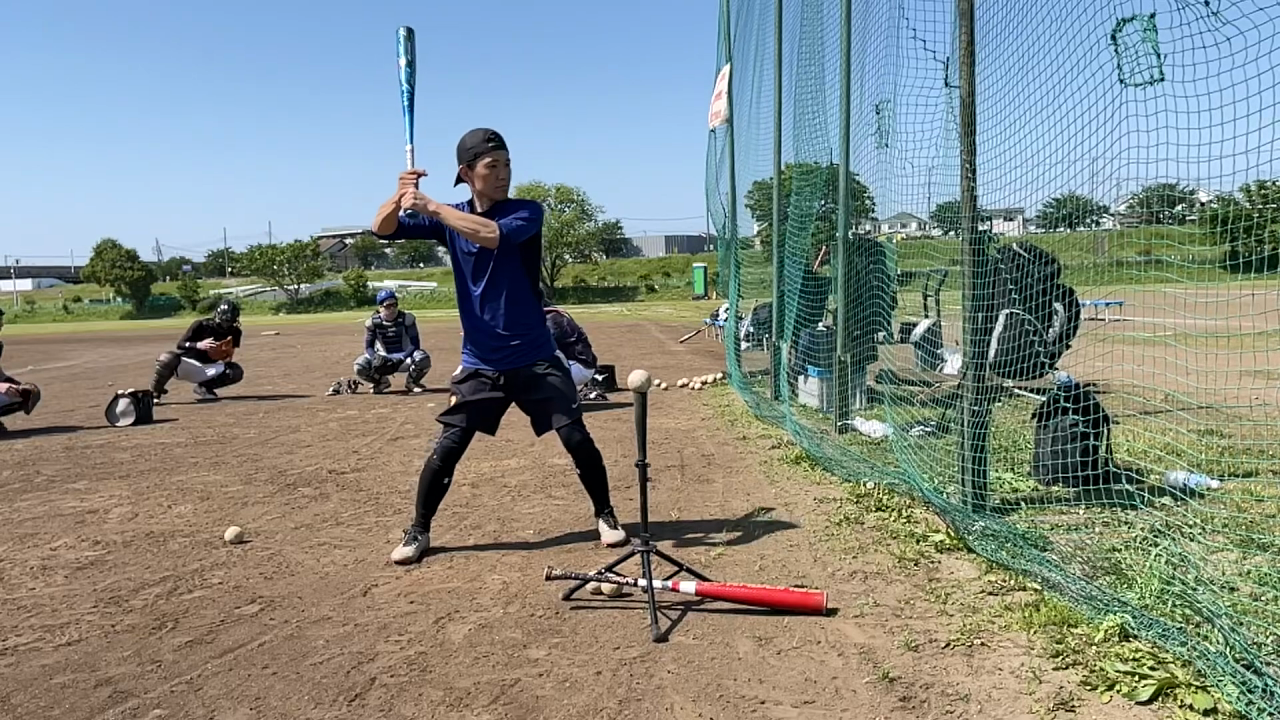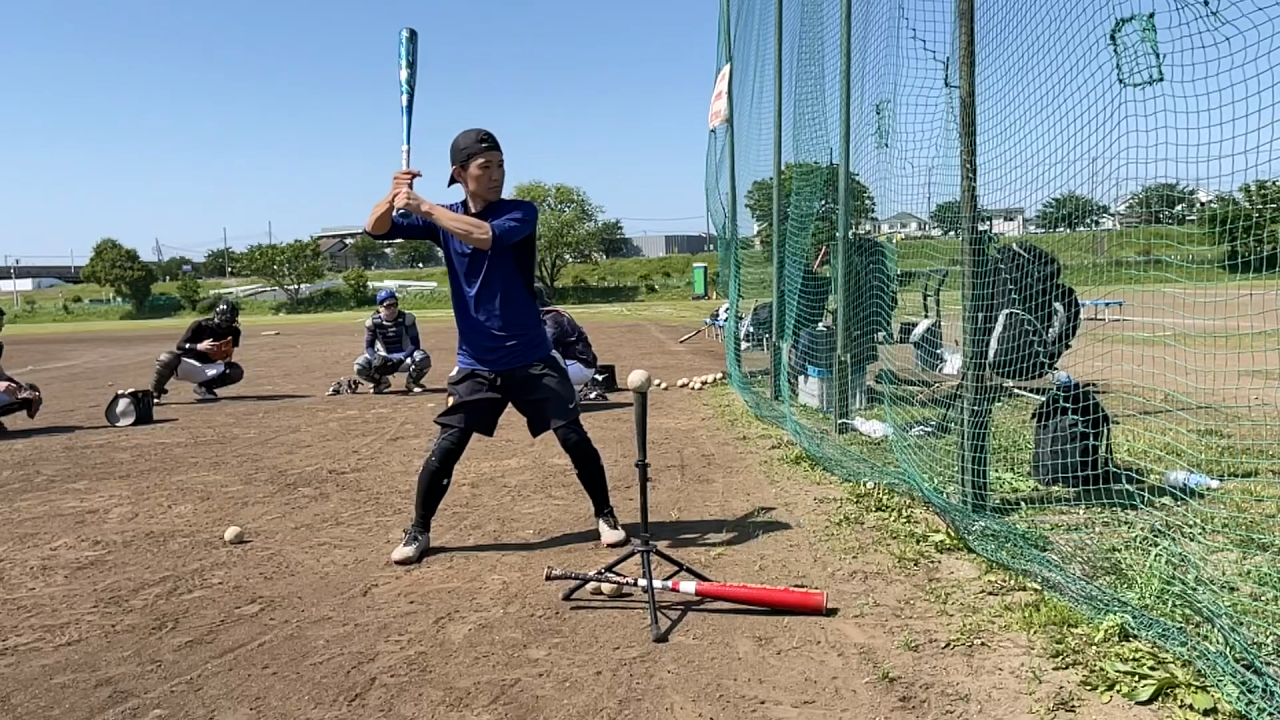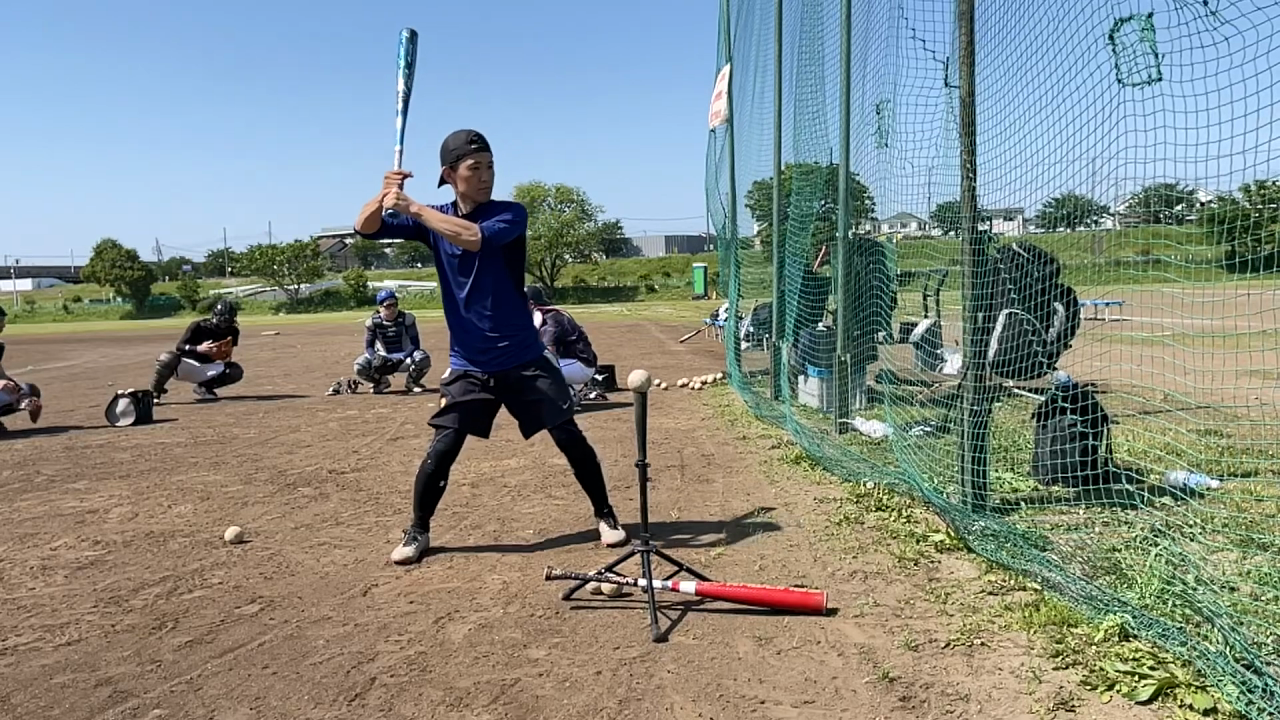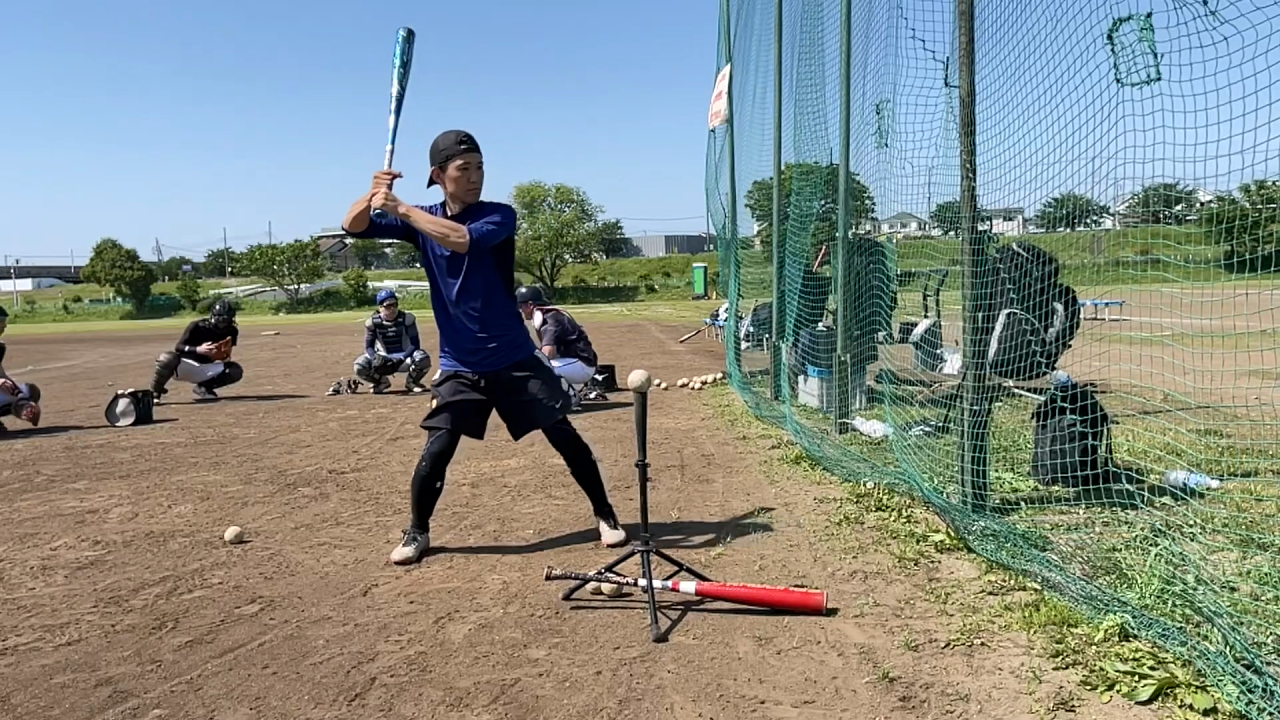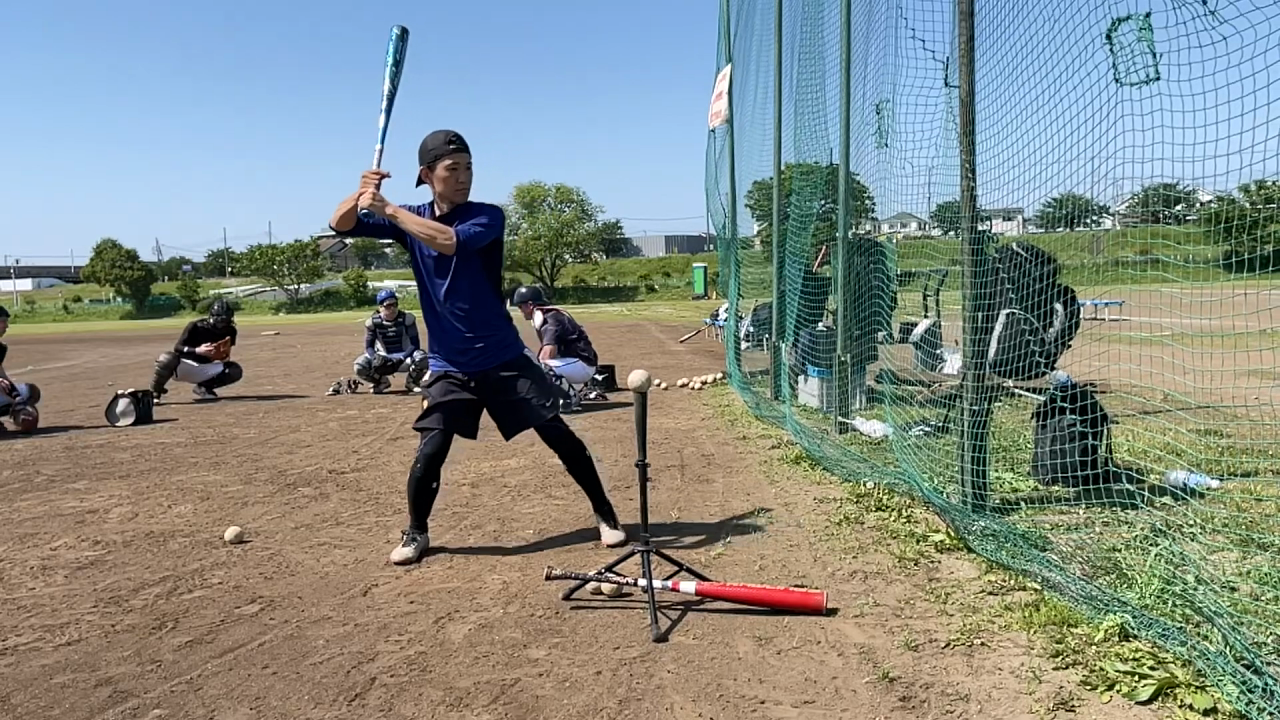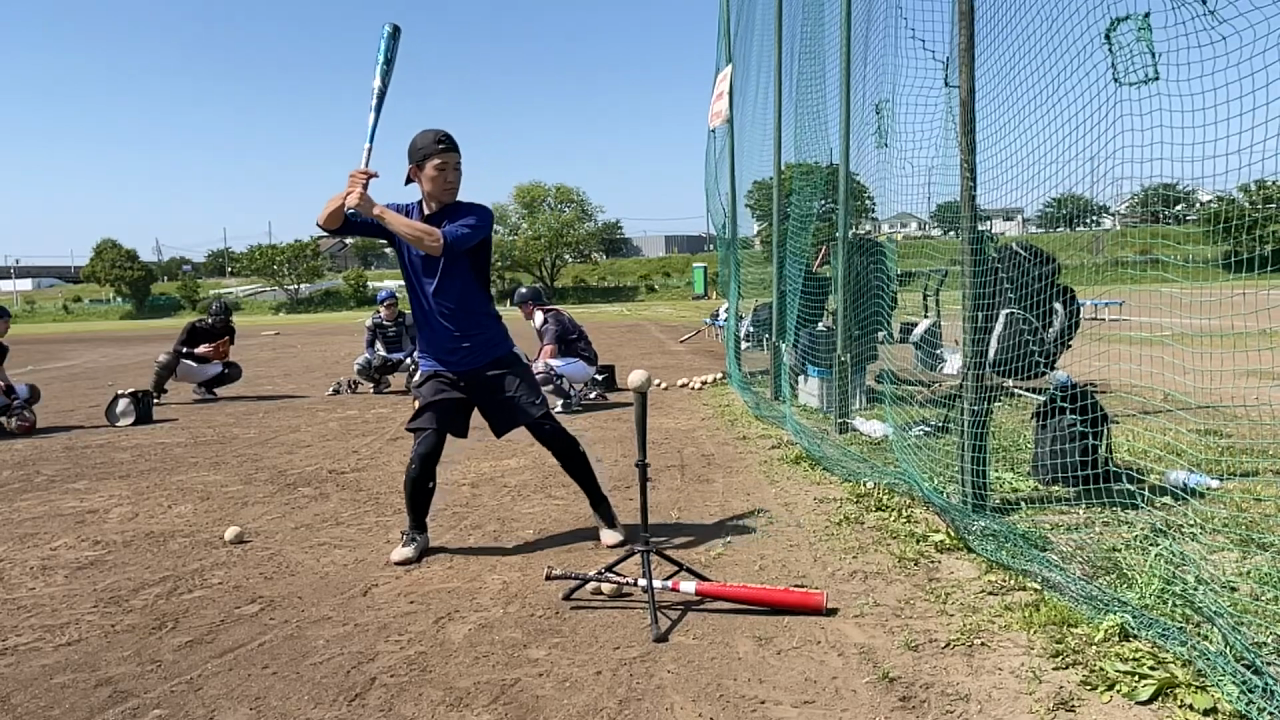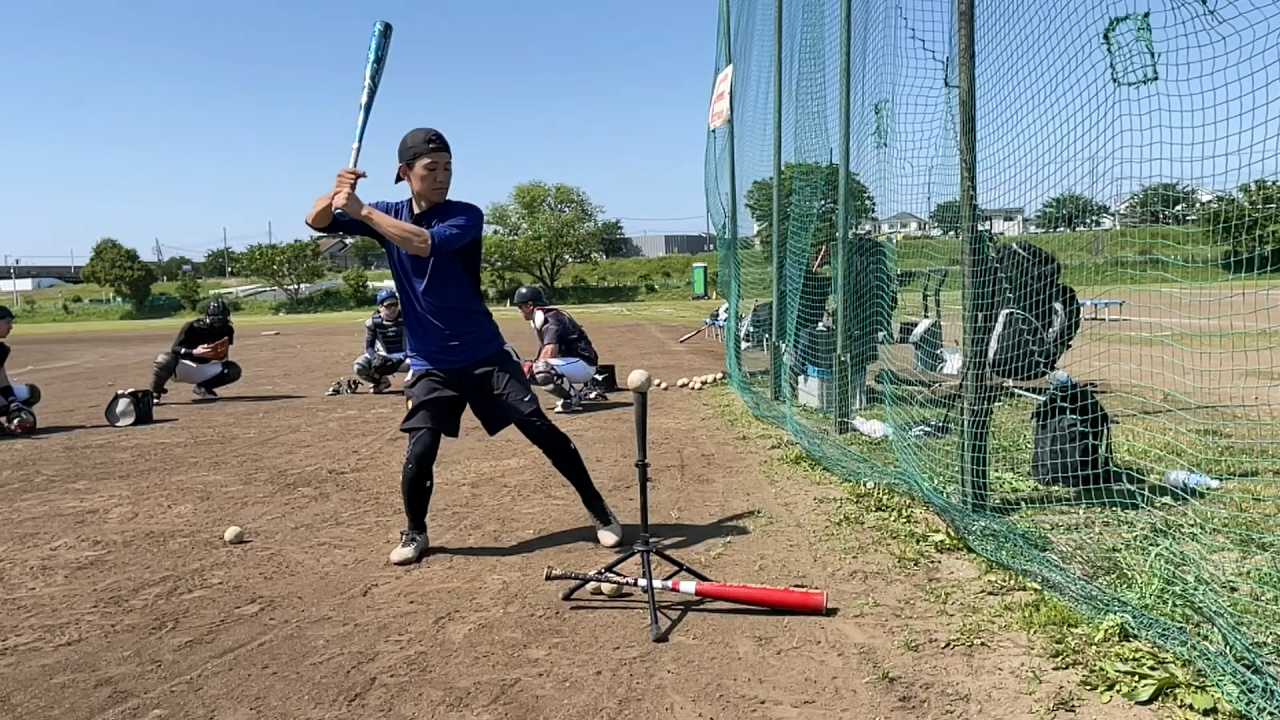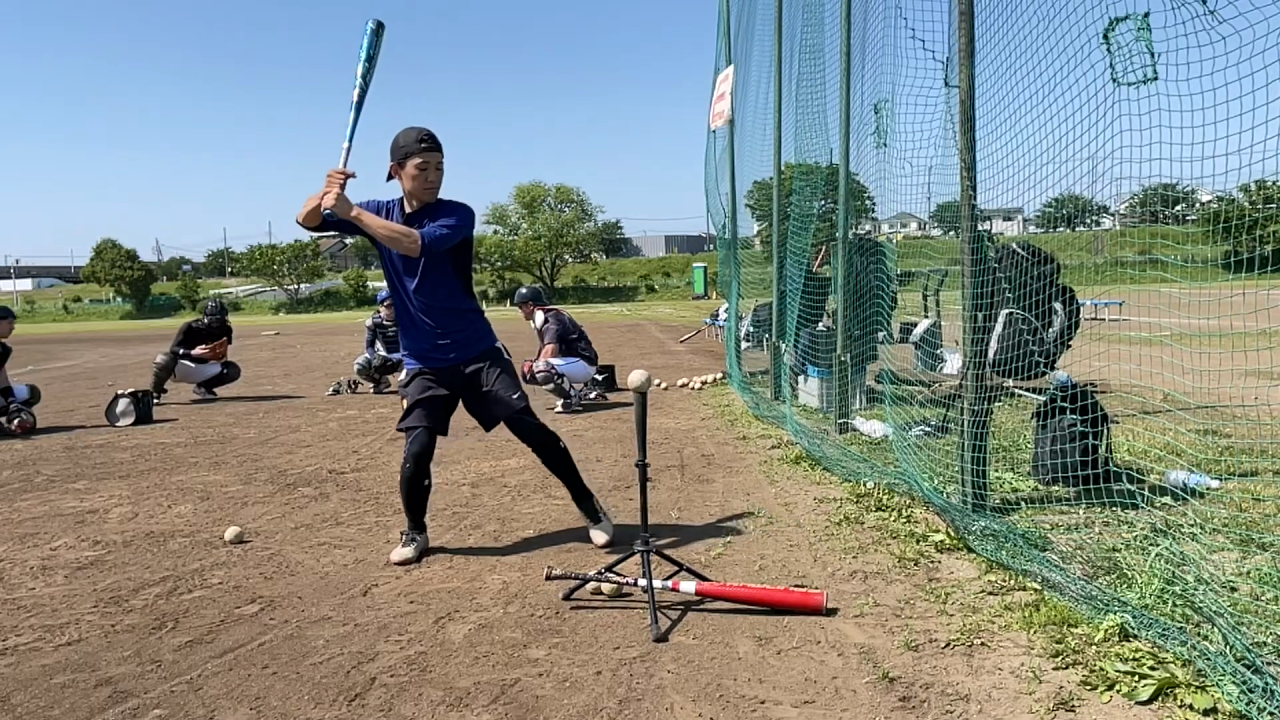
dt=0.2s
person 1, frame 1
left shoulder: (527, 212)
right shoulder: (449, 217)
left elbow: (492, 234)
right elbow: (383, 229)
left wrist: (431, 206)
right wrist: (400, 196)
left hip: (535, 359)
right hip: (480, 363)
left knee: (577, 438)
right knee: (447, 448)
left ankle: (604, 514)
right ankle: (418, 530)
person 1, frame 2
left shoulder: (520, 213)
right shoulder: (443, 217)
left elbow: (486, 235)
right elbow: (376, 229)
left wrist: (425, 206)
right wrist: (394, 195)
left hip: (531, 359)
right hip: (476, 364)
left knee: (574, 438)
right knee: (445, 450)
left ankle: (605, 514)
right ankle: (418, 530)
person 1, frame 3
left shoulder: (510, 214)
right shoulder: (433, 218)
left elbow: (474, 237)
right elbow: (366, 228)
left wrist: (414, 208)
right wrist: (384, 194)
left hip: (524, 360)
right hip: (468, 365)
left knee: (570, 438)
right knee: (441, 451)
left ankle: (604, 514)
right ankle: (417, 531)
person 1, frame 4
left shoulder: (499, 216)
right shoulder: (422, 218)
left elbow: (463, 239)
right elbow: (354, 226)
left wrist: (402, 208)
right wrist: (373, 195)
left hip: (516, 360)
right hip: (458, 366)
left knee: (564, 438)
right knee: (436, 452)
left ankle: (604, 513)
right ankle: (417, 531)
person 1, frame 5
left shoulder: (488, 216)
right shoulder: (411, 218)
left elbow: (449, 241)
right elbow: (341, 225)
left wrist: (388, 209)
right wrist: (362, 193)
left hip: (505, 359)
right hip: (448, 366)
left knee: (558, 435)
right knee: (430, 453)
left ankle: (604, 512)
right ankle: (416, 531)
person 1, frame 6
left shoulder: (476, 216)
right shoulder: (400, 216)
left elbow: (437, 242)
right elbow: (329, 223)
left wrist: (376, 210)
right wrist: (349, 192)
left hip: (494, 357)
right hip: (438, 365)
left knee: (550, 432)
right knee: (424, 452)
left ankle: (602, 511)
right ankle: (415, 532)
person 1, frame 7
left shoulder: (466, 216)
right shoulder: (389, 214)
left elbow: (425, 244)
right elbow: (318, 221)
left wrist: (363, 211)
right wrist: (337, 192)
left hip: (485, 354)
right hip: (429, 364)
left knee: (539, 429)
right knee: (420, 452)
left ankle: (597, 509)
right ankle: (415, 532)
person 1, frame 8
left shoulder: (457, 215)
right shoulder: (380, 212)
left elbow: (416, 244)
right elbow: (308, 220)
left wrist: (352, 212)
right wrist: (327, 191)
left hip: (477, 351)
right hip: (422, 362)
left knee: (527, 426)
right knee: (417, 451)
left ankle: (588, 506)
right ankle: (415, 532)
